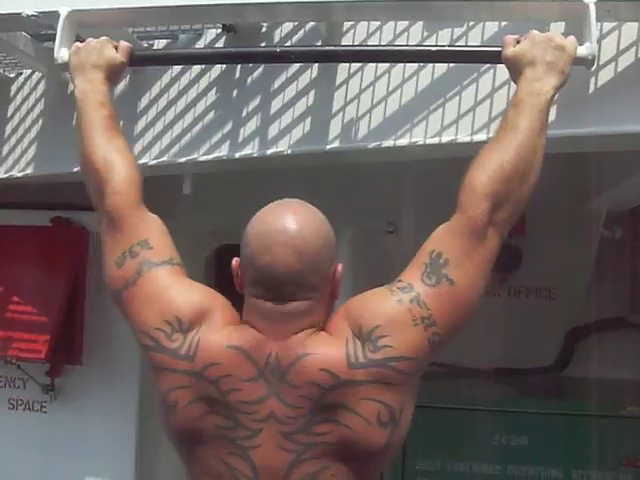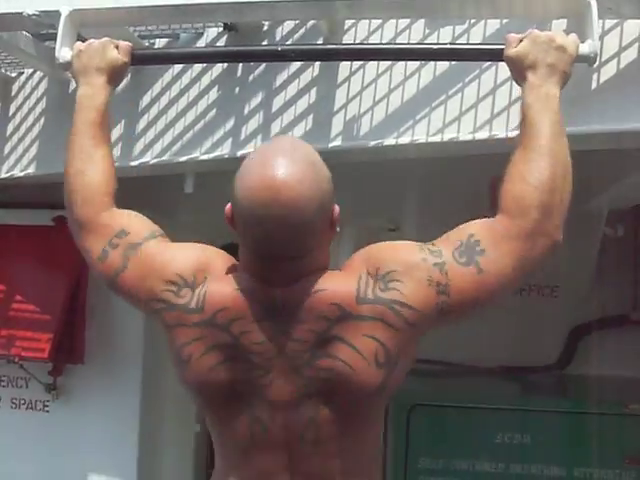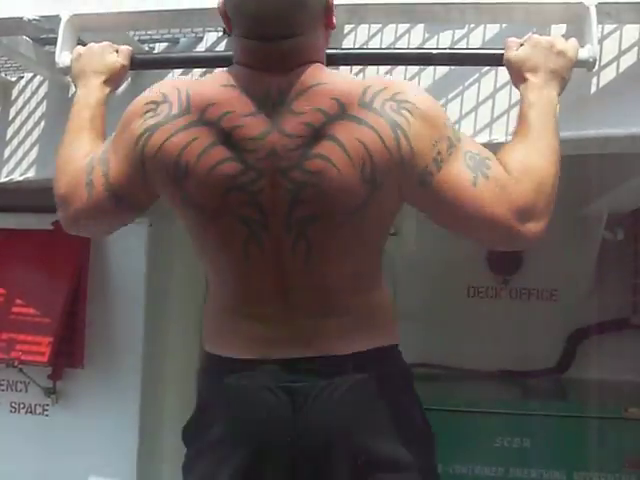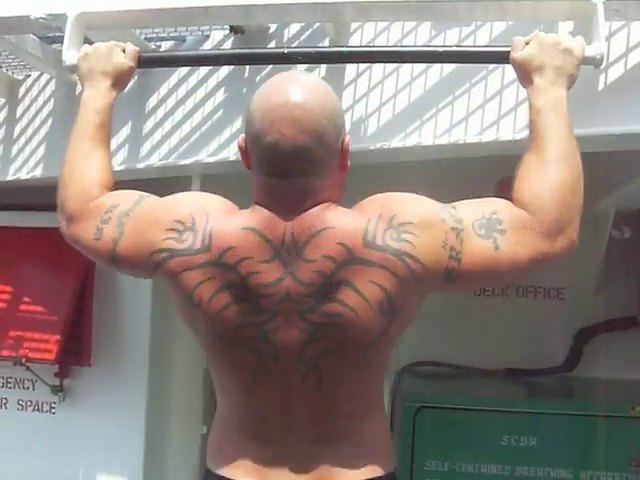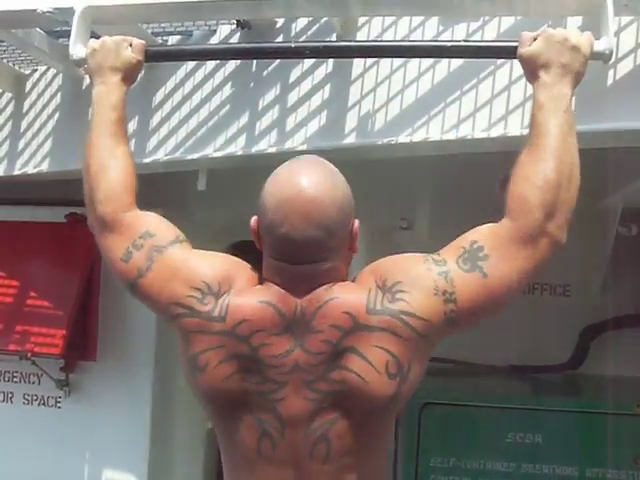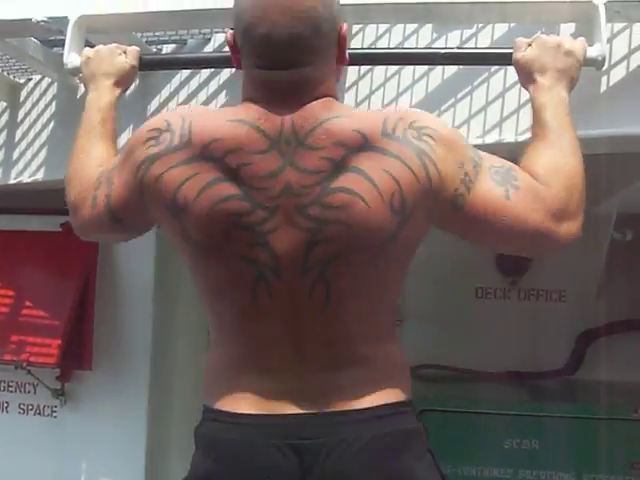
dt=0.4s
person 1, frame 1
left shoulder: (188, 345)
right shoulder: (376, 353)
left elbow: (118, 203)
right elbow: (485, 212)
left wrist: (92, 82)
right wrist: (537, 84)
person 1, frame 2
left shoulder: (194, 299)
right shoulder: (382, 300)
left elbow: (89, 216)
right elbow: (537, 224)
left wrist: (93, 84)
right wrist: (541, 84)
person 1, frame 3
left shoulder: (168, 114)
right shoulder: (388, 112)
left elbow: (73, 205)
right elbow: (525, 214)
left wrist: (92, 84)
right wrist: (540, 84)
left hip: (234, 394)
right hip: (359, 394)
person 1, frame 4
left shoulder: (192, 233)
right shoulder: (392, 236)
left elbow: (77, 215)
right elbow: (550, 228)
left wrist: (99, 87)
right wrist: (549, 87)
person 1, frame 5
left shoulder: (212, 308)
right shoulder: (397, 311)
left elbow: (110, 215)
right elbow: (539, 225)
left wrist: (109, 82)
right wrist: (554, 83)
person 1, frame 6
left shoulder: (174, 145)
right shoulder: (404, 144)
left elbow: (86, 209)
right elbow: (557, 215)
left wrist: (103, 88)
right wrist: (550, 85)
